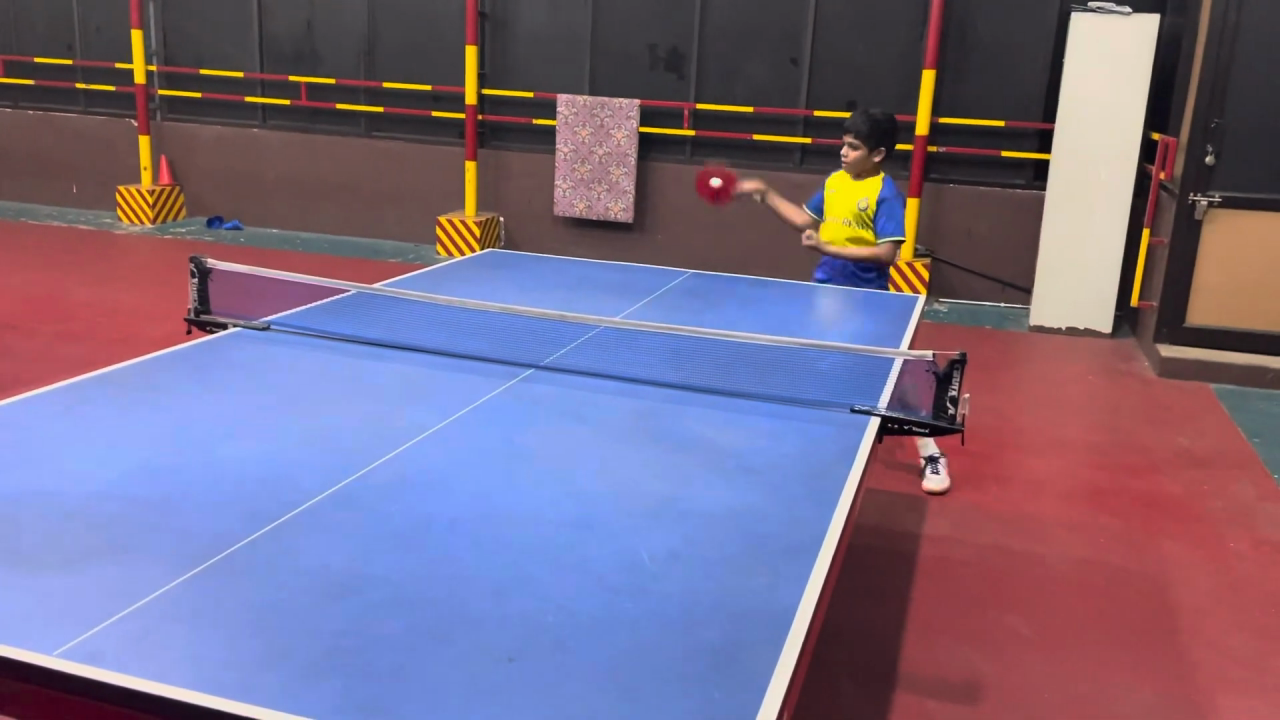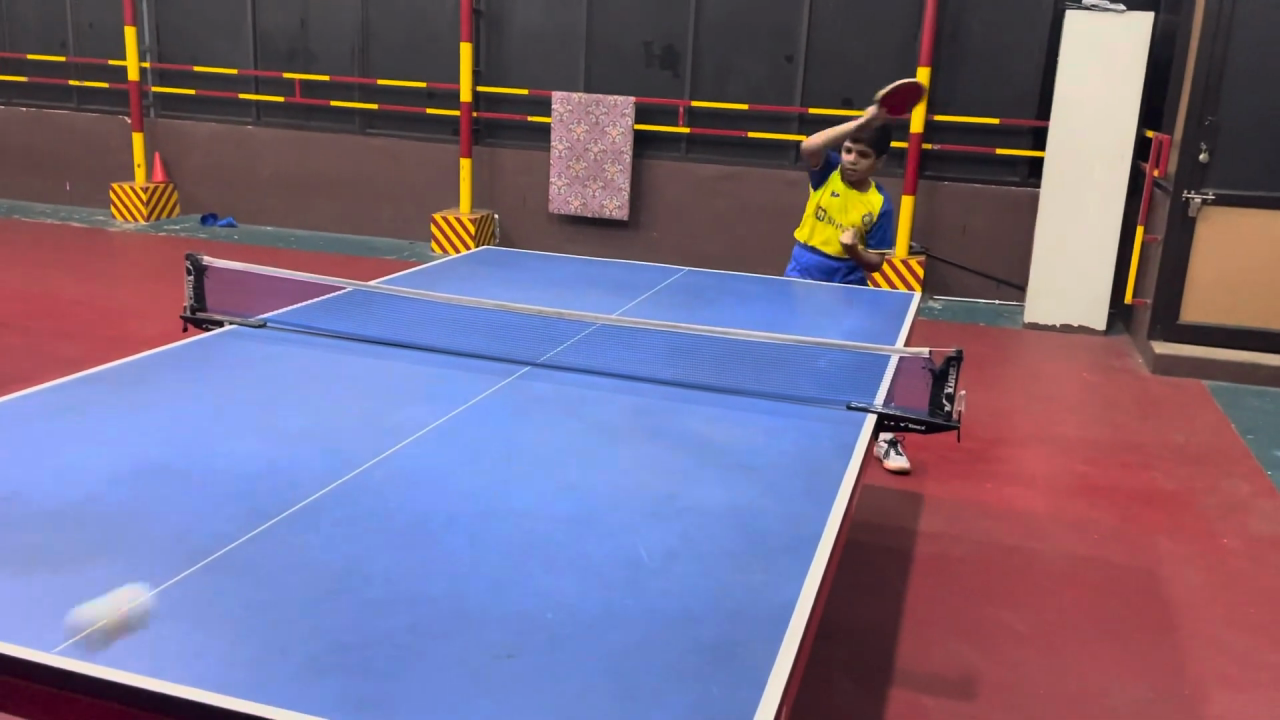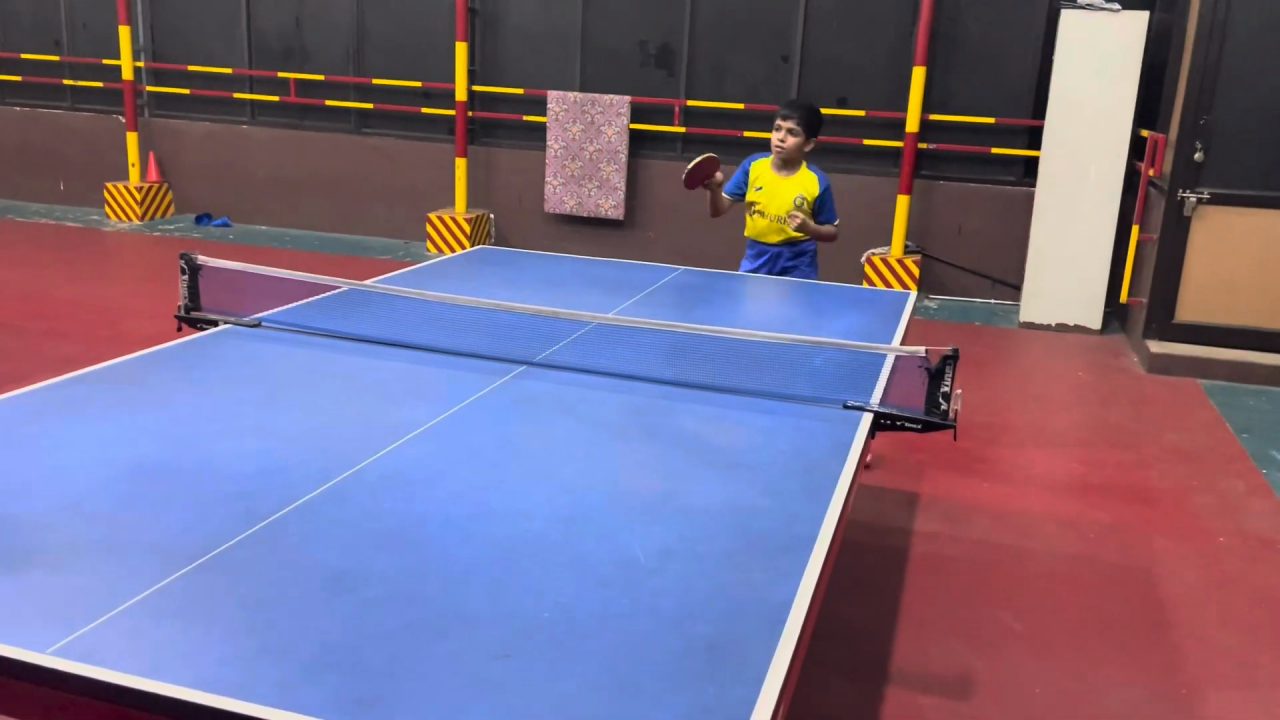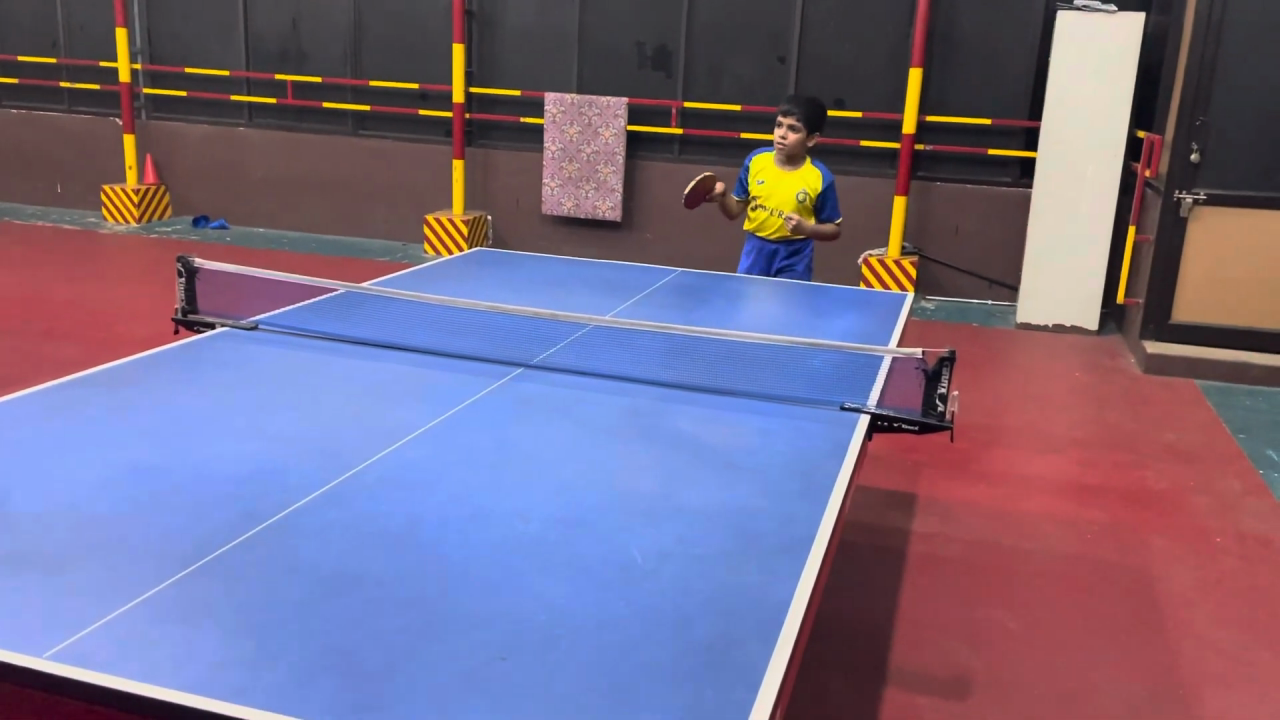
dt=0.4s
person 1, frame 1
left shoulder: (886, 193)
right shoulder: (834, 181)
left elbow: (887, 253)
right elbow: (805, 221)
left wrist: (833, 248)
right wrist: (764, 193)
left hip: (864, 291)
right hip: (827, 288)
person 1, frame 2
left shoulder: (880, 202)
right shoulder: (826, 170)
left elbow: (876, 263)
right elbow: (808, 147)
left wrist: (855, 251)
right wrist: (863, 122)
left hip: (848, 286)
right hip: (803, 278)
left ankle: (886, 438)
person 1, frame 3
left shoulder: (817, 182)
right shoulder: (752, 167)
left elbow: (831, 231)
right elbow: (718, 211)
left wrist: (810, 228)
right wrist: (715, 189)
left hip: (796, 265)
right hip: (757, 260)
person 1, frame 4
left shoulder: (820, 178)
right shoulder: (755, 161)
left elbow: (834, 229)
right elbow: (735, 212)
left wrist: (806, 229)
right wrist: (721, 195)
left hip: (793, 262)
right hip: (755, 254)
